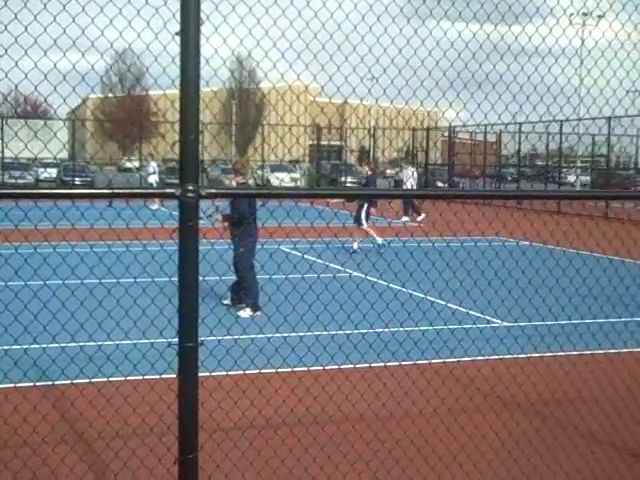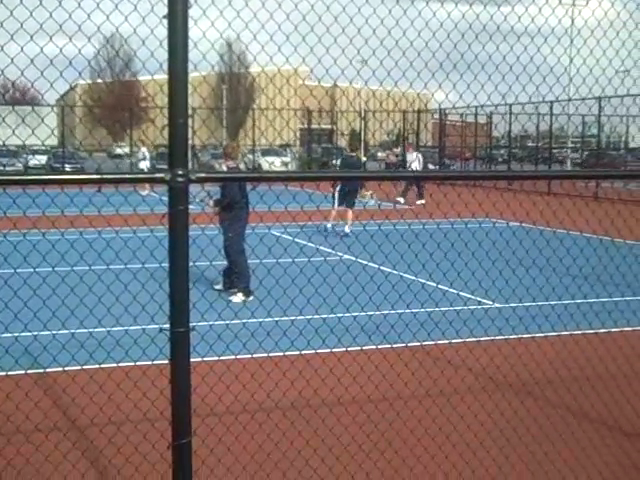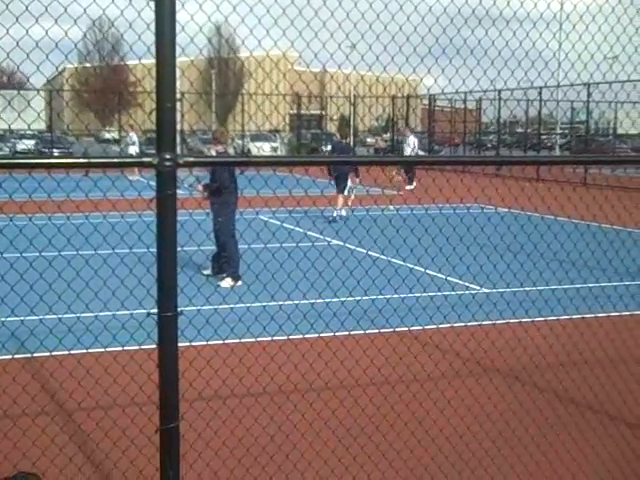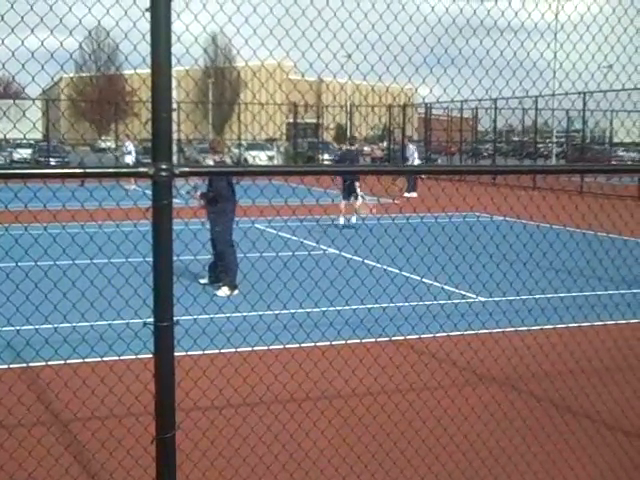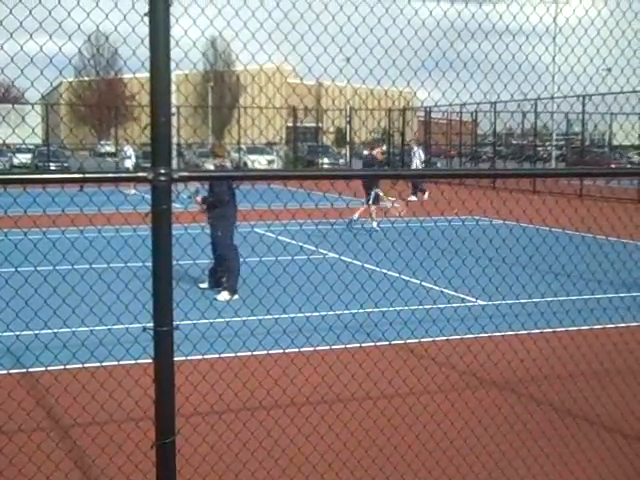
dt=0.4s
person 1, frame 1
right shoulder: (245, 189)
left elbow: (241, 214)
left wrist: (224, 217)
right wrist: (230, 220)
left hip: (245, 235)
right hip: (243, 234)
left knee: (246, 269)
right knee: (240, 267)
left ankle: (253, 306)
right ankle: (237, 297)
person 1, frame 2
right shoulder: (236, 173)
left elbow: (232, 198)
left wrist: (216, 203)
right wrist: (220, 206)
left hip: (235, 219)
right hip: (234, 218)
left knee: (237, 253)
right knee: (231, 251)
left ankle: (244, 290)
right ankle: (229, 282)
person 1, frame 3
right shoulder: (225, 158)
left elbow: (221, 183)
left wrist: (205, 187)
right wrist: (210, 190)
left hip: (224, 204)
right hip: (222, 202)
left knee: (227, 238)
right knee: (221, 237)
left ankle: (233, 276)
right ankle: (218, 267)
person 1, frame 4
right shoulder: (222, 167)
left elbow: (218, 191)
left wrist: (202, 195)
right wrist: (207, 198)
left hip: (222, 213)
right hip: (219, 211)
left knee: (225, 246)
right knee: (218, 245)
left ankle: (230, 284)
right ankle: (215, 275)
person 1, frame 5
left shoulder: (220, 172)
right shoulder: (222, 171)
left elbow: (220, 196)
left wrist: (203, 200)
right wrist: (208, 203)
left hip: (223, 217)
right hip: (219, 216)
left knee: (227, 251)
right knee: (218, 250)
left ankle: (231, 289)
right ankle: (215, 280)
